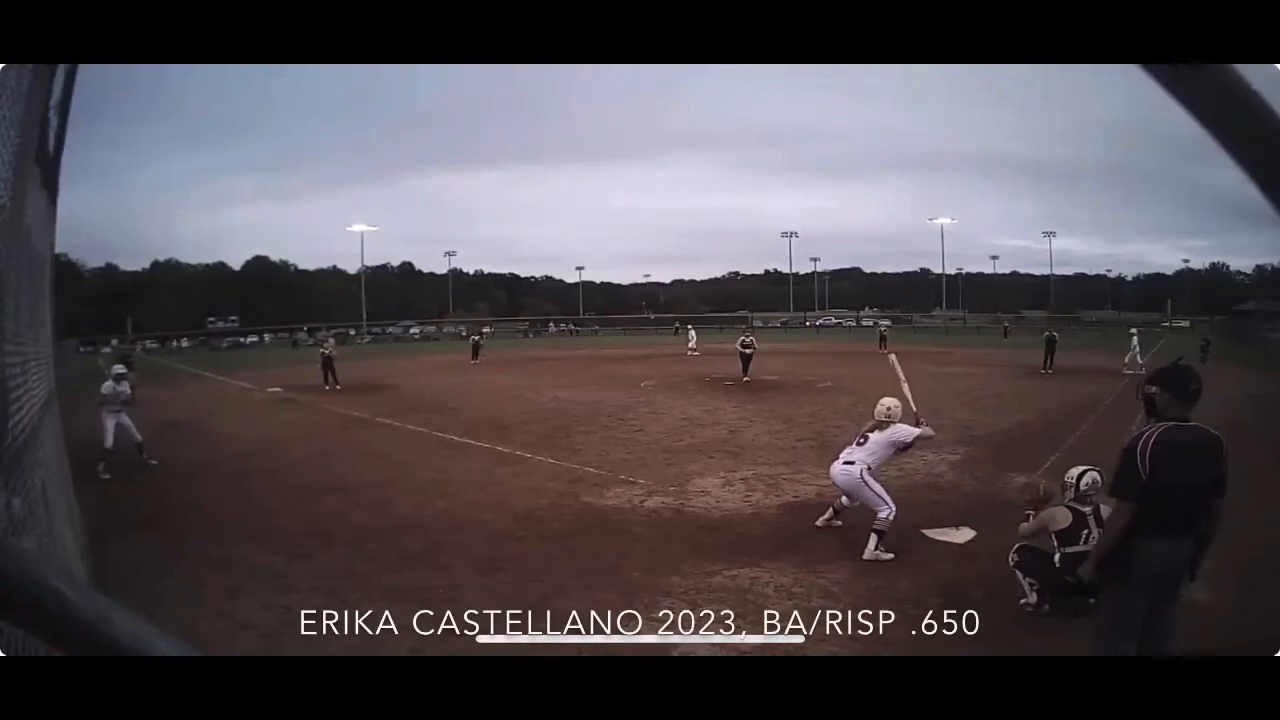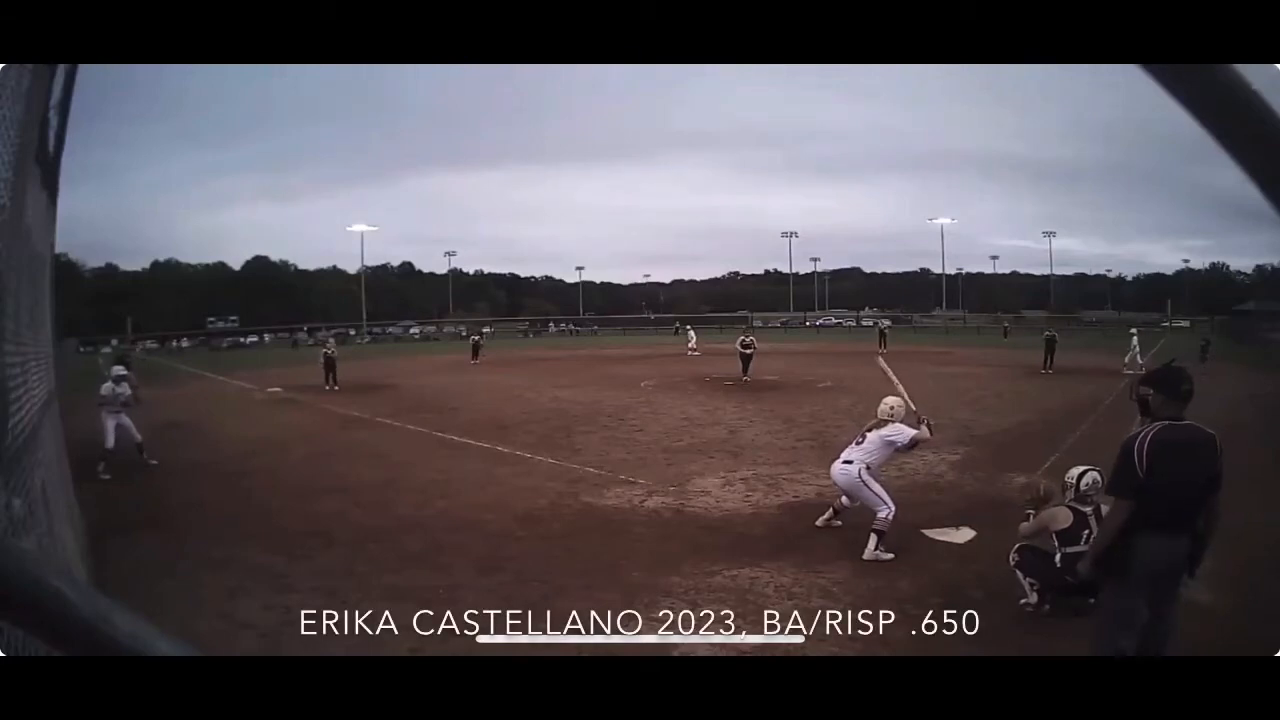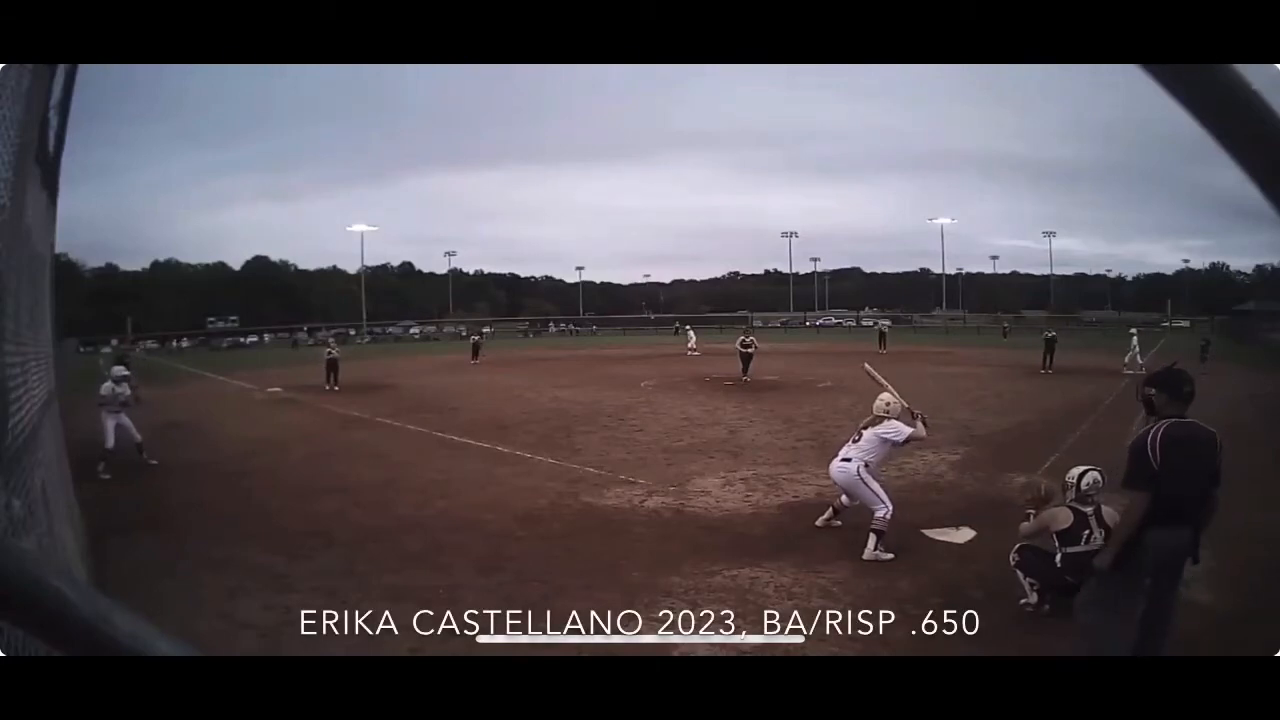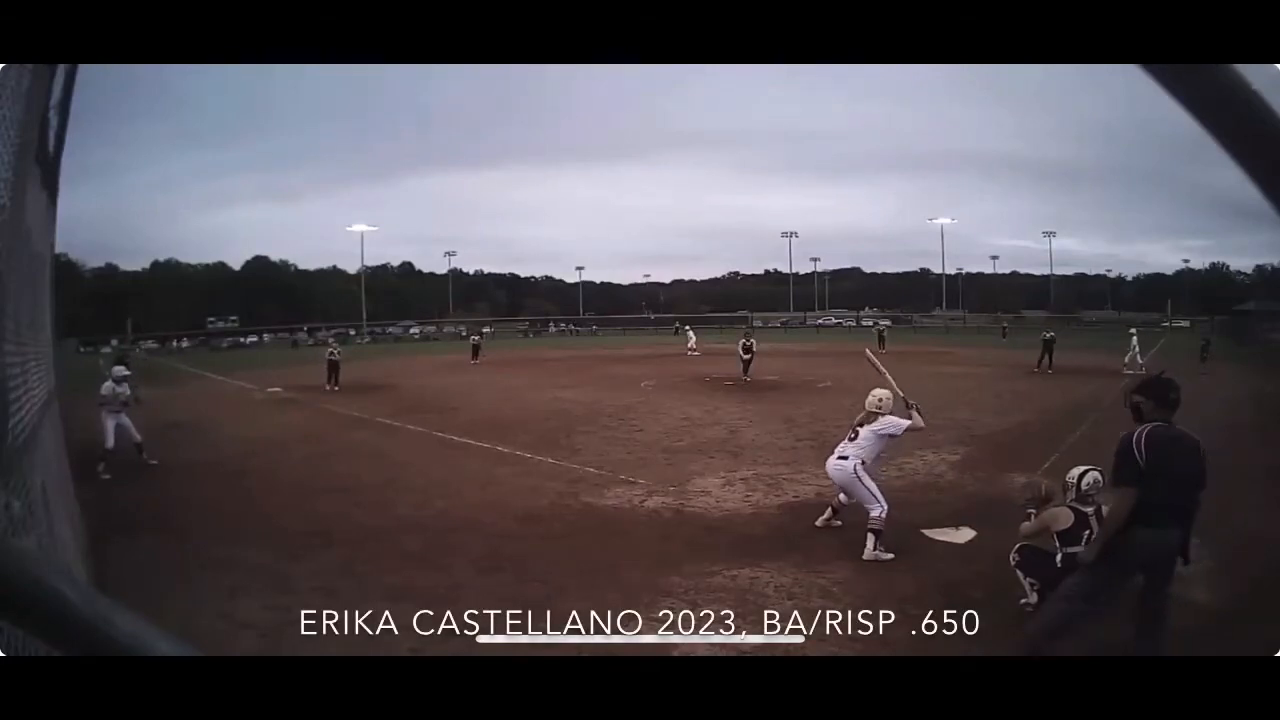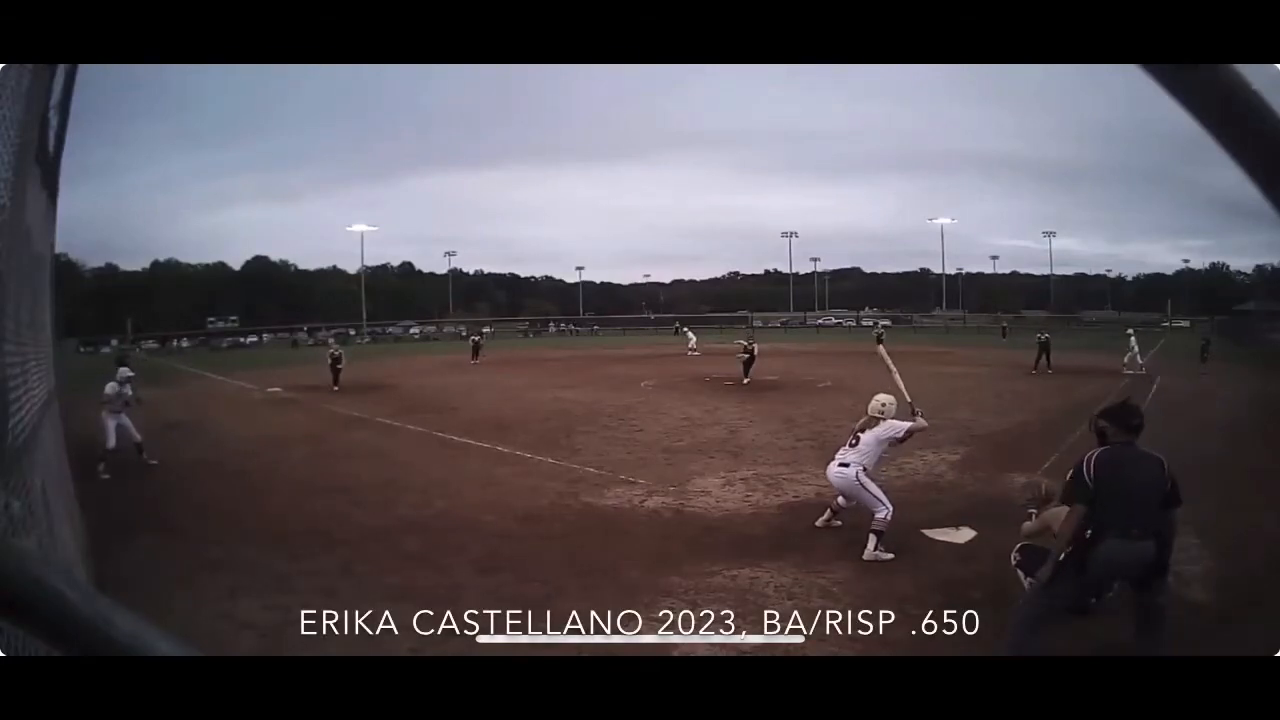
dt=0.3s
person 1, frame 1
left shoulder: (1145, 443)
right shoulder: (1214, 444)
left elbow: (1123, 514)
right elbow: (1215, 511)
left wrist: (1093, 561)
right wrist: (1198, 553)
left hip: (1138, 551)
right hip: (1181, 551)
left knee: (1117, 634)
right knee: (1160, 629)
person 1, frame 2
left shoulder: (1141, 443)
right shoulder: (1209, 442)
left elbow: (1121, 512)
right elbow: (1212, 508)
left wrist: (1091, 557)
right wrist: (1199, 550)
left hip: (1138, 548)
right hip: (1180, 547)
left knee: (1118, 629)
right knee: (1160, 619)
person 1, frame 3
left shoulder: (1151, 439)
right shoulder: (1210, 439)
left elbow: (1139, 506)
right elbow: (1212, 498)
left wrist: (1110, 552)
left hip: (1146, 539)
right hip: (1182, 538)
left knee: (1095, 604)
right knee: (1161, 607)
person 1, frame 4
left shoulder: (1136, 440)
right shoulder: (1193, 445)
left elbow: (1124, 503)
right elbow: (1194, 501)
left wrist: (1095, 547)
left hip: (1134, 536)
right hip: (1171, 538)
left knee: (1073, 597)
right knee: (1155, 604)
left ankle: (1033, 647)
person 1, frame 5
left shoulder: (1094, 461)
right shoulder: (1159, 465)
left elbow: (1076, 516)
right elbow: (1169, 520)
left wrist: (1049, 565)
right wrist: (1163, 558)
left hip: (1104, 550)
right hip: (1148, 552)
left knee: (1040, 597)
right knee: (1151, 602)
left ankle: (1019, 649)
